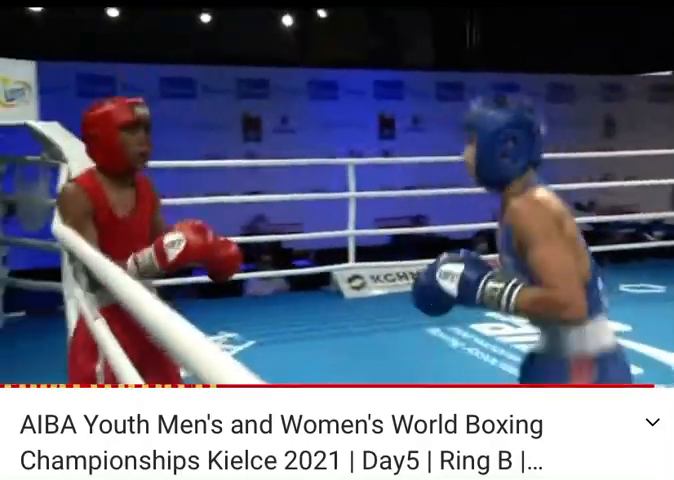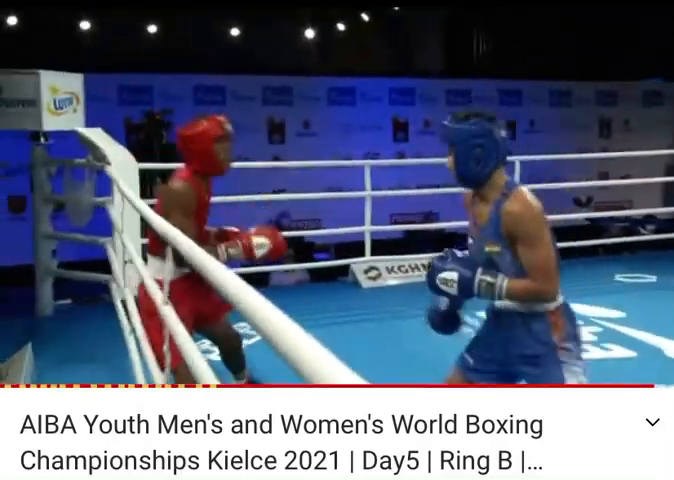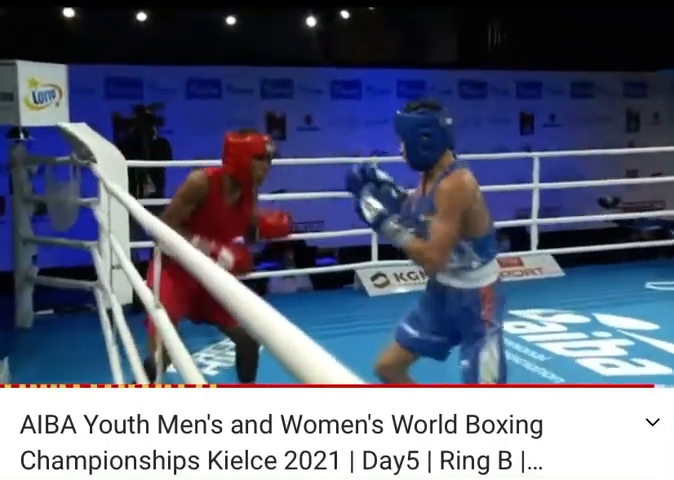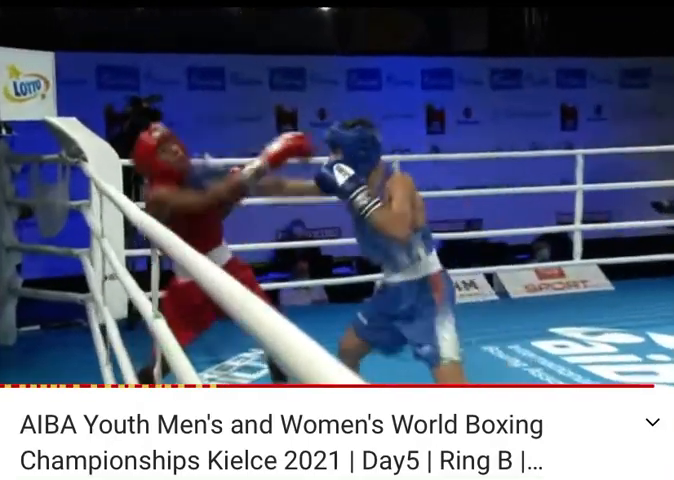
dt=0.4s
person 1, frame 1
left shoulder: (531, 207)
right shoulder: (519, 201)
left elbow: (570, 305)
left wrist: (482, 288)
right wrist: (476, 279)
left hip: (587, 371)
right hip: (561, 361)
person 1, frame 2
left shoulder: (519, 207)
right shoulder: (472, 198)
left elbow: (546, 289)
left wrist: (474, 282)
right wrist: (455, 293)
left hip: (544, 329)
right hip: (503, 321)
person 1, frame 3
left shoulder: (456, 185)
right shoulder: (432, 176)
left elbow: (432, 259)
left wrist: (385, 223)
right wrist: (388, 189)
left hip: (476, 301)
right hip: (441, 293)
right knee: (388, 367)
person 1, frame 4
left shoulder: (398, 183)
right shoulder: (343, 180)
left elbow: (400, 232)
right elbow: (292, 186)
left wrist: (355, 192)
left hip: (425, 288)
right hip: (393, 288)
left knee: (451, 386)
right knee: (348, 352)
person 2, frame 1
left shoulder: (145, 188)
right shoulder: (77, 195)
right elbow: (89, 274)
left wrist: (209, 250)
right wrist: (154, 258)
right hip: (105, 323)
person 2, frame 2
left shoulder: (203, 181)
right shoulder: (180, 190)
right elbow: (182, 253)
left wrist: (223, 236)
right wrist: (243, 249)
left hip: (193, 280)
right hip: (167, 287)
left knee: (230, 338)
right knee: (186, 384)
left ankle: (243, 384)
person 2, frame 3
left shoulder: (248, 190)
right shoulder: (201, 182)
left elbow: (248, 232)
right elbow: (166, 229)
left wrist: (266, 227)
right wrist: (213, 252)
right hip: (173, 269)
left knee: (247, 336)
right knee: (161, 356)
person 2, frame 4
left shoulder: (195, 176)
right shoulder: (159, 196)
left elbow: (218, 206)
right elbow: (212, 200)
right wrist: (265, 160)
left hip: (228, 271)
right hip: (193, 285)
right knee: (165, 361)
